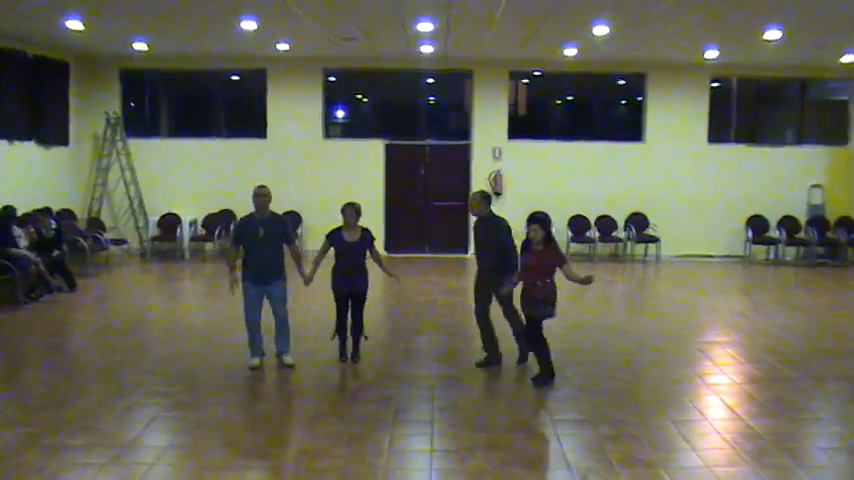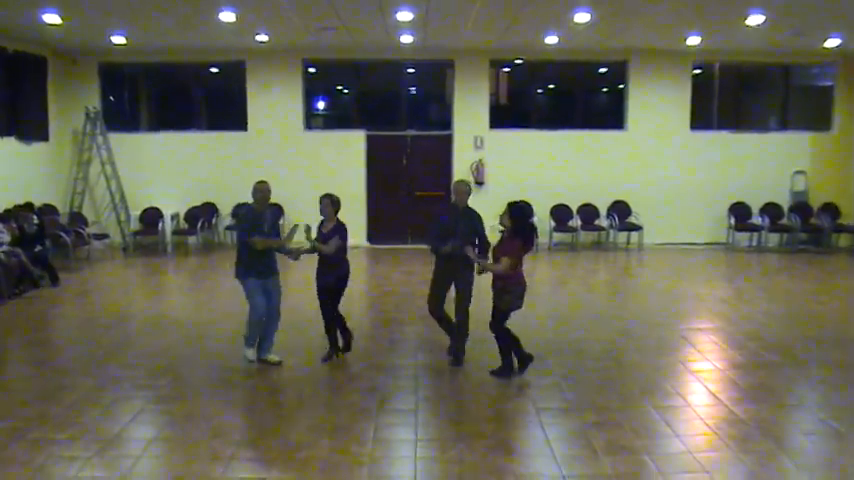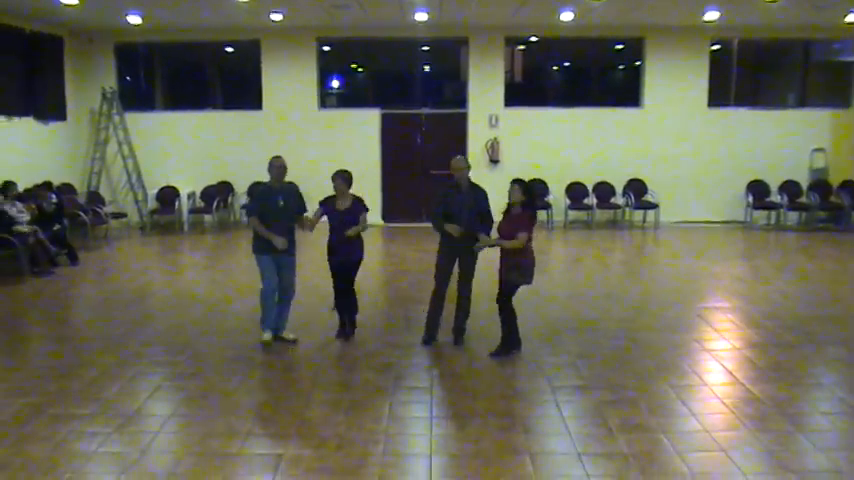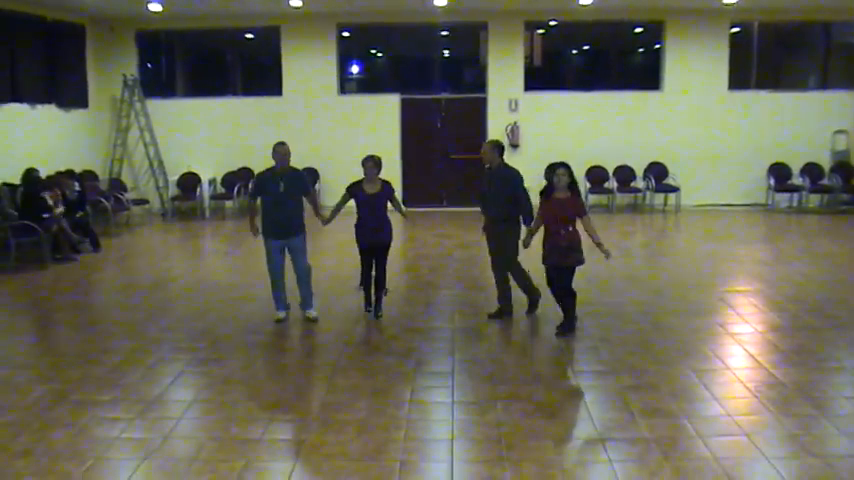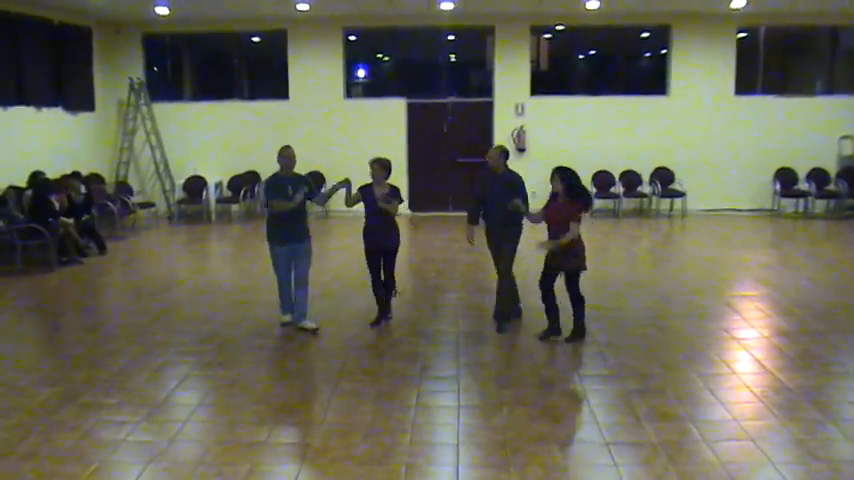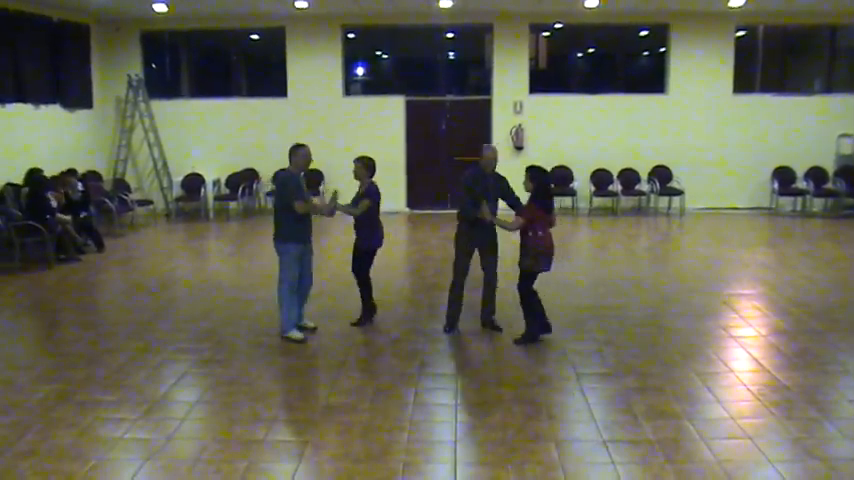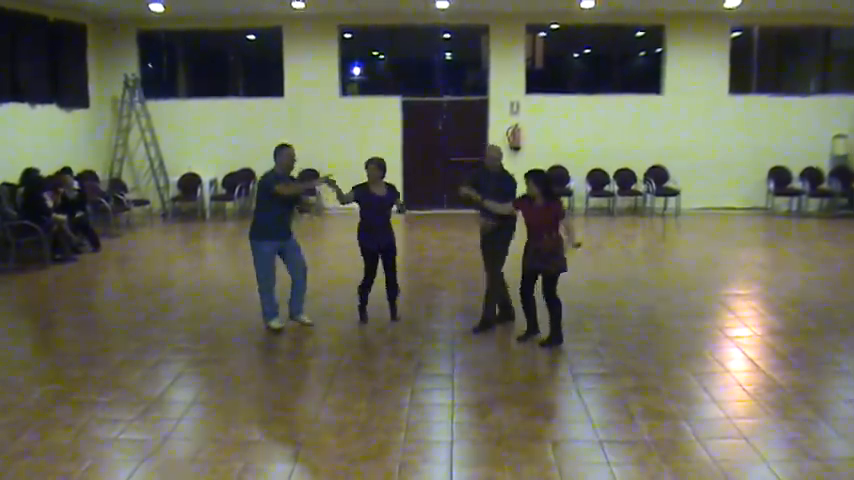
dt=0.7s
person 1, frame 1
left shoulder: (279, 222)
right shoulder: (244, 223)
left elbow: (292, 246)
right elbow: (234, 249)
left wrist: (300, 269)
right wrist: (232, 273)
left hip: (276, 277)
right hip: (251, 279)
left knee: (281, 316)
right knee: (252, 318)
left ankle: (284, 353)
right ankle: (256, 354)
person 1, frame 2
left shoulder: (272, 216)
right shoulder: (246, 217)
right elbow: (259, 244)
left wrist: (289, 252)
right wrist: (284, 241)
left hip: (270, 273)
right hip: (249, 273)
left knee: (274, 312)
right knee: (259, 309)
left ankle: (265, 351)
right ankle: (250, 344)
person 1, frame 3
left shoulder: (293, 191)
right shoulder: (260, 193)
left elbow: (300, 218)
right elbow: (253, 222)
left wrist: (307, 223)
right wrist: (273, 237)
left hip: (287, 250)
right hip: (266, 250)
left knee: (287, 290)
right knee: (269, 288)
left ankle: (280, 329)
right ankle: (267, 328)
person 1, frame 4
left shoulder: (298, 176)
right shoulder: (263, 178)
left elbow: (310, 195)
right elbow: (252, 201)
left wrist: (318, 214)
right wrist: (252, 223)
left hip: (296, 232)
right hip: (272, 234)
left knee: (303, 269)
right knee: (276, 272)
left ankle: (308, 307)
right ankle: (281, 308)
person 1, frame 5
left shoulder: (303, 180)
right shoulder: (272, 183)
left elbow: (317, 199)
right elbow: (275, 208)
left wrist: (335, 188)
right wrist: (294, 201)
left hip: (302, 237)
right hip: (279, 239)
left knee: (302, 278)
right knee: (283, 278)
left ankle: (301, 318)
right ankle: (287, 312)
person 1, frame 6
left shoulder: (297, 179)
right shoulder: (287, 180)
left elbow: (306, 204)
right elbow: (301, 208)
left wrist: (326, 207)
right wrist: (323, 209)
left hip: (302, 239)
right hip: (288, 241)
left knee: (305, 281)
right knee: (289, 283)
left ankle: (298, 318)
right ankle: (288, 328)
person 1, frame 7
left shoulder: (292, 181)
right shoulder: (269, 179)
left elbow: (298, 203)
right elbow: (286, 191)
right wrist: (311, 184)
left hip: (285, 235)
right hip: (263, 238)
left knee: (300, 270)
right knee: (267, 278)
left ankle: (297, 312)
right ankle: (271, 317)
person 2, frame 1
left shoulder: (500, 225)
right shoulder: (478, 224)
left elbow: (511, 255)
left wrist: (509, 281)
left hip: (501, 277)
right hip: (483, 275)
left knee: (509, 313)
right knee: (480, 313)
left ankle: (524, 349)
right ankle: (492, 354)
person 2, frame 2
left shoulder: (474, 217)
right shoulder: (444, 214)
left elbow: (483, 243)
right elbow: (435, 240)
left wrist: (482, 260)
right wrist: (443, 248)
left hip: (464, 268)
right hip: (443, 265)
left knee: (462, 309)
right knee: (434, 306)
left ankle: (458, 352)
right ankle: (455, 336)
person 2, frame 3
left shoulder: (479, 193)
right shoulder: (447, 191)
left elbow: (487, 219)
right elbow: (437, 217)
left wrist: (484, 235)
right wrist: (446, 226)
left hip: (469, 246)
right hip: (448, 244)
left knee: (465, 288)
right knee: (440, 286)
left ankle: (459, 330)
right ankle: (431, 329)
person 2, frame 4
left shoulder: (511, 175)
right shoulder: (488, 173)
left elbow: (523, 201)
left wrist: (528, 226)
right wrist: (487, 220)
left hip: (509, 225)
right hip: (494, 225)
left knee: (510, 264)
right knee: (497, 266)
left ankle: (533, 295)
right ankle: (505, 306)
person 2, frame 5
left shoulder: (515, 179)
right shoulder: (486, 179)
left elbow: (523, 205)
right elbow: (477, 203)
right wrist: (470, 225)
left hip: (510, 230)
right hip: (492, 229)
left knee: (504, 271)
right knee: (502, 271)
left ankle: (501, 316)
right ankle: (514, 308)
person 2, frame 6
left shoulder: (500, 181)
right shoulder: (469, 178)
left elbow: (513, 200)
right elbow: (464, 207)
right wrist: (479, 214)
left hip: (488, 230)
right hip: (467, 229)
left knee: (491, 274)
right knee: (459, 274)
left ankle: (488, 318)
right ankle: (452, 320)
person 2, frame 7
left shoulder: (508, 180)
right shoulder: (481, 175)
right elbow: (468, 193)
left wrist: (495, 222)
left hip: (503, 229)
right hip: (487, 227)
left knee: (493, 272)
right knee: (493, 271)
left ankle: (487, 318)
right ankle: (506, 312)
person 3, frame 1
left shoulder: (552, 251)
right shoulder: (526, 247)
left elbow: (570, 273)
left wrist: (584, 280)
right wrist: (512, 283)
left hip: (543, 297)
right hip: (528, 296)
left knee: (531, 334)
right knee: (535, 334)
left ankle: (547, 373)
right ankle: (546, 371)
person 3, frame 2
left shoulder: (515, 242)
right shoulder: (507, 237)
left elbow: (501, 268)
left wrist: (476, 259)
right wrist: (484, 263)
left hip: (511, 288)
right hip: (502, 287)
left knee: (497, 325)
right knee: (498, 325)
left ankle: (522, 356)
right ankle: (507, 365)
person 3, frame 3
left shoulder: (527, 215)
right shoulder: (508, 214)
left elbow: (520, 243)
right elbow: (502, 238)
left wrist: (496, 243)
right wrist: (485, 243)
left hip: (521, 264)
right hip: (507, 262)
left knee: (503, 300)
right knee: (503, 301)
left ankle: (510, 342)
right ankle: (512, 341)
person 3, frame 4
left shoulder: (575, 200)
right shoulder: (546, 197)
left elbow: (587, 224)
right elbow: (540, 218)
left wrist: (599, 244)
right wrist: (530, 235)
left hip: (569, 246)
right hip: (551, 245)
left knee: (565, 285)
right knee: (553, 283)
left ankle: (570, 324)
right ankle: (569, 316)
person 3, frame 5
left shoulder: (573, 205)
right shoulder: (553, 200)
left elbow: (573, 233)
right elbow: (537, 218)
left wrist: (553, 243)
right wrist: (523, 209)
left hip: (571, 252)
right hip: (555, 252)
left knee: (573, 290)
right knee: (545, 285)
left ankle: (579, 329)
right ankle: (554, 326)
person 3, frame 6
left shoulder: (534, 203)
right shoulder: (544, 200)
left elbow: (513, 226)
right elbow: (551, 222)
left wrist: (490, 217)
left hip: (535, 250)
right hip: (541, 247)
left knee: (524, 288)
right knee: (527, 287)
left ankle: (532, 332)
right ankle: (542, 324)
person 3, frame 7
left shoulder: (554, 204)
right shoulder: (524, 202)
left elbow: (567, 226)
right elbow: (501, 209)
left wrist: (572, 241)
right wrist: (479, 199)
left hip: (551, 253)
right hip: (532, 250)
left knee: (549, 293)
right knee: (525, 290)
left ankle: (556, 335)
right ankle: (532, 327)
person 4, frame 1
left shoulder: (365, 234)
right shoulder: (334, 234)
left elbow: (374, 255)
right elbow: (322, 254)
left wrist: (387, 271)
right wrist: (312, 273)
left hip: (359, 280)
right hip: (340, 280)
left knee: (357, 316)
right knee: (341, 316)
left ankle: (356, 348)
right ankle: (342, 349)
person 4, frame 2
left shoulder: (340, 228)
right shoulder: (322, 224)
left elbow: (329, 250)
right elbow: (318, 248)
left wrist: (311, 240)
right wrist: (302, 251)
left hip: (338, 273)
right hip: (323, 272)
left knee: (332, 310)
right knee: (325, 311)
left ankle: (346, 335)
right ankle: (333, 346)
person 4, frame 3
left shoulder: (357, 202)
right shoulder: (327, 202)
left elbow: (364, 223)
right elbow: (315, 218)
left wrist: (356, 228)
right wrist: (311, 224)
left hip: (354, 249)
right hip: (335, 249)
left knee: (348, 286)
right knee: (338, 288)
left ankle: (351, 324)
right ankle: (342, 324)
person 4, frame 4
left shoulder: (386, 186)
right shoulder: (355, 187)
left elbow: (395, 203)
right elbow: (340, 204)
left wrist: (405, 215)
right wrist: (328, 219)
left hip: (383, 233)
right hip: (363, 233)
left knee: (380, 268)
right knee: (366, 268)
left ankle: (378, 304)
right ankle: (368, 300)
person 4, frame 5
left shoulder: (393, 191)
right shoulder: (365, 189)
left elbow: (394, 211)
right elbow: (349, 203)
left wrist: (382, 204)
right wrist: (348, 189)
left hip: (390, 237)
right hip: (371, 237)
left knee: (388, 273)
right knee: (374, 275)
left ankle: (387, 308)
right ankle: (381, 310)
person 4, frame 6
left shoulder: (371, 190)
right shoulder: (363, 188)
left elbow: (358, 211)
right elbow: (356, 204)
left wrist: (336, 205)
right wrist: (340, 204)
left hip: (370, 236)
right hip: (365, 235)
left knee: (361, 272)
right knee: (358, 270)
left ankle: (367, 313)
right ankle: (370, 307)
person 4, frame 7
left shoulder: (391, 189)
right shoulder: (361, 189)
left elbow: (401, 207)
right elbow: (344, 200)
left wrist: (400, 208)
right wrist: (335, 188)
left hip: (386, 235)
right hip: (367, 236)
left knee: (390, 271)
right knee: (370, 273)
left ankle: (393, 308)
right ankle: (362, 306)
